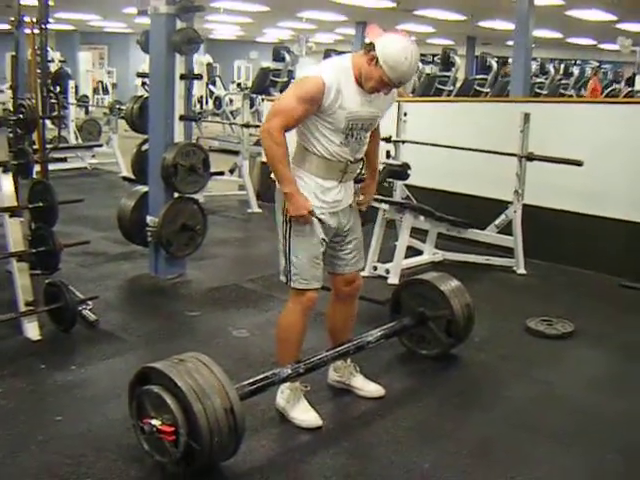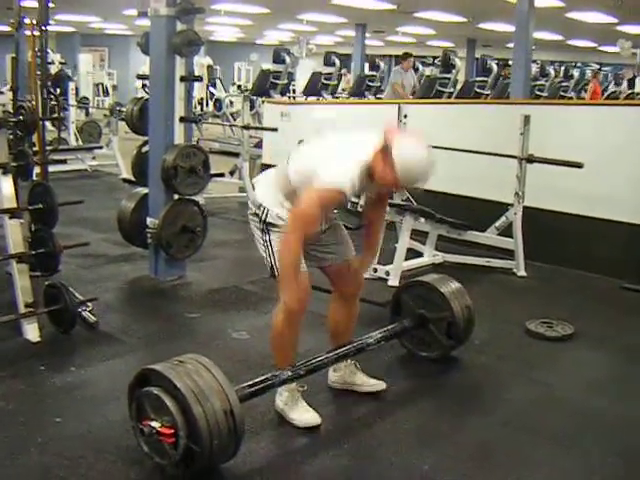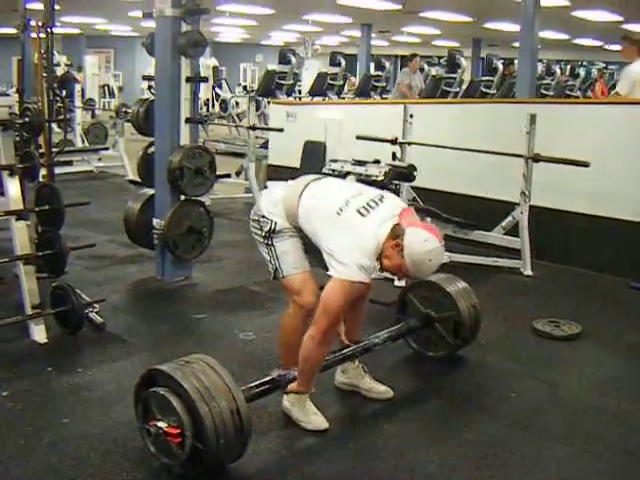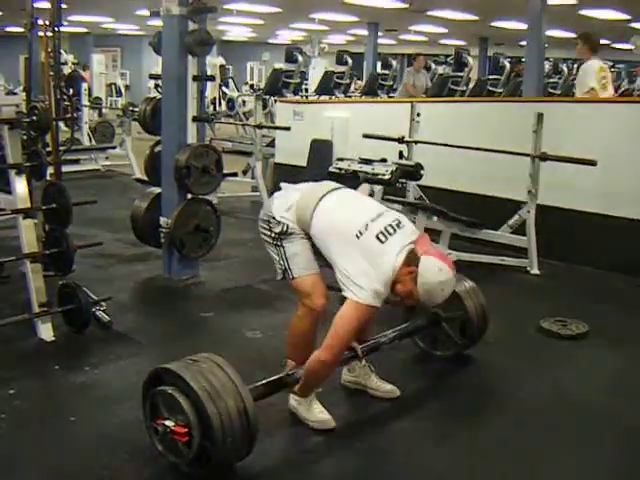
dt=0.4s
person 1, frame 1
left shoulder: (383, 92)
right shoulder: (321, 82)
right elbow: (271, 129)
left wrist: (372, 179)
right wrist: (290, 191)
left hip: (344, 199)
right hip: (306, 199)
left knee: (349, 286)
right knee: (304, 296)
left ankle: (341, 368)
right ankle: (288, 389)
person 1, frame 2
left shoulder: (382, 161)
right shoulder: (339, 177)
left elbow: (377, 201)
right elbow: (295, 233)
left wrist: (369, 251)
right wrist: (289, 283)
left hip: (314, 213)
right hip: (276, 208)
left knee: (351, 283)
right knee: (298, 296)
left ankle: (342, 369)
right ankle: (287, 391)
person 1, frame 3
left shoulder: (402, 216)
right shoulder: (357, 261)
right elbow: (320, 332)
right wrist: (302, 386)
left hip: (311, 200)
right hip: (275, 214)
left knee: (361, 287)
right knee: (305, 298)
left ankle: (350, 370)
right ankle: (295, 394)
person 1, frame 4
left shoulder: (412, 239)
right shoulder: (372, 284)
right elbow: (328, 355)
right wrist: (302, 392)
left hip: (318, 199)
right hip: (283, 215)
right knee: (314, 302)
left ankle: (357, 369)
right ankle: (300, 396)
